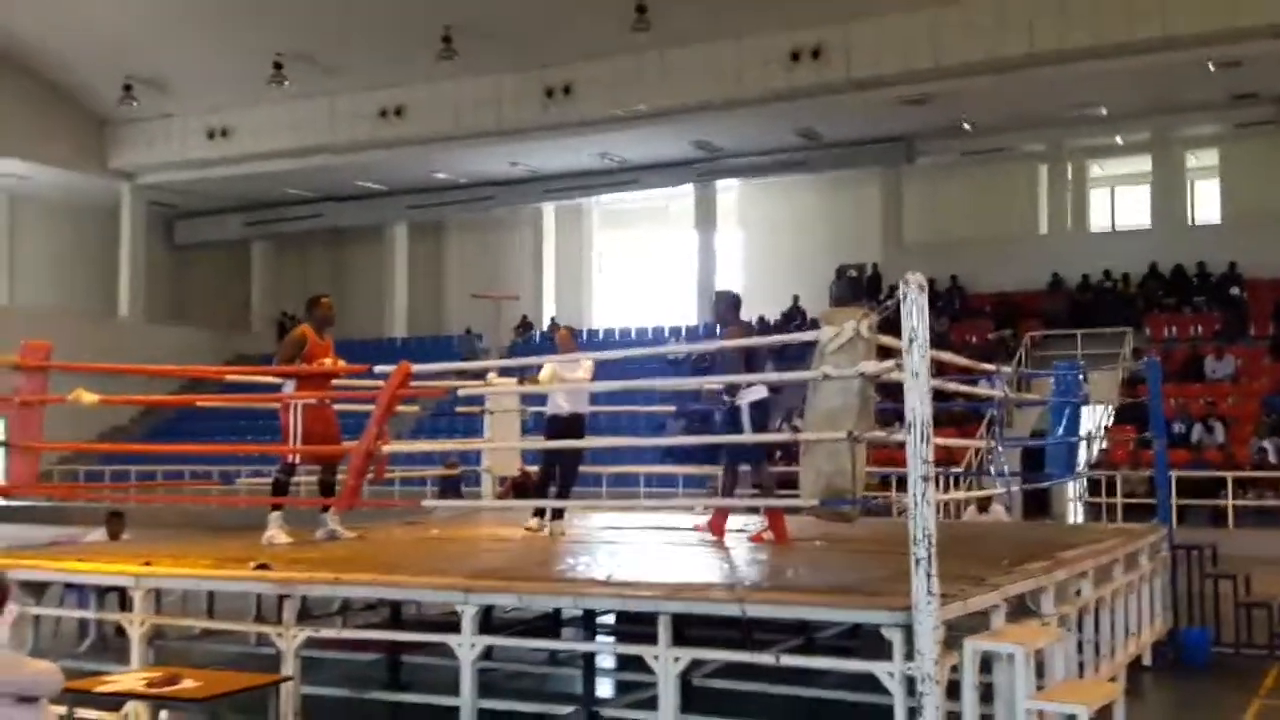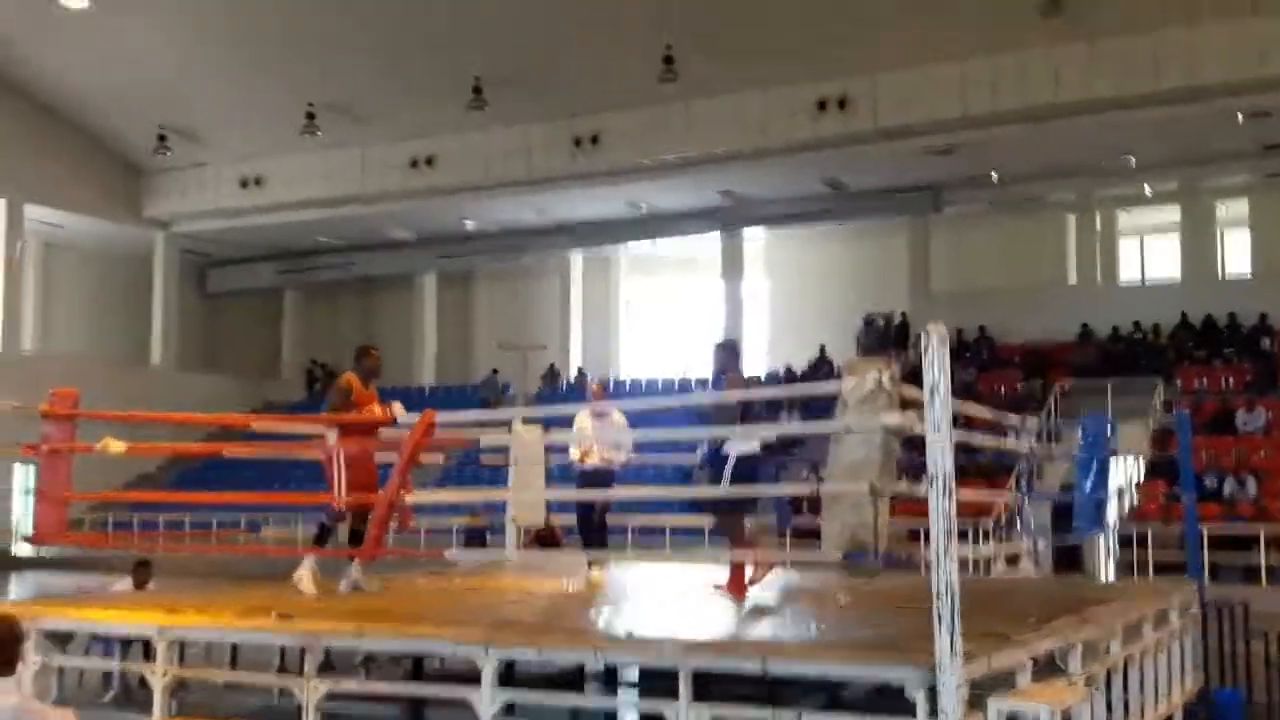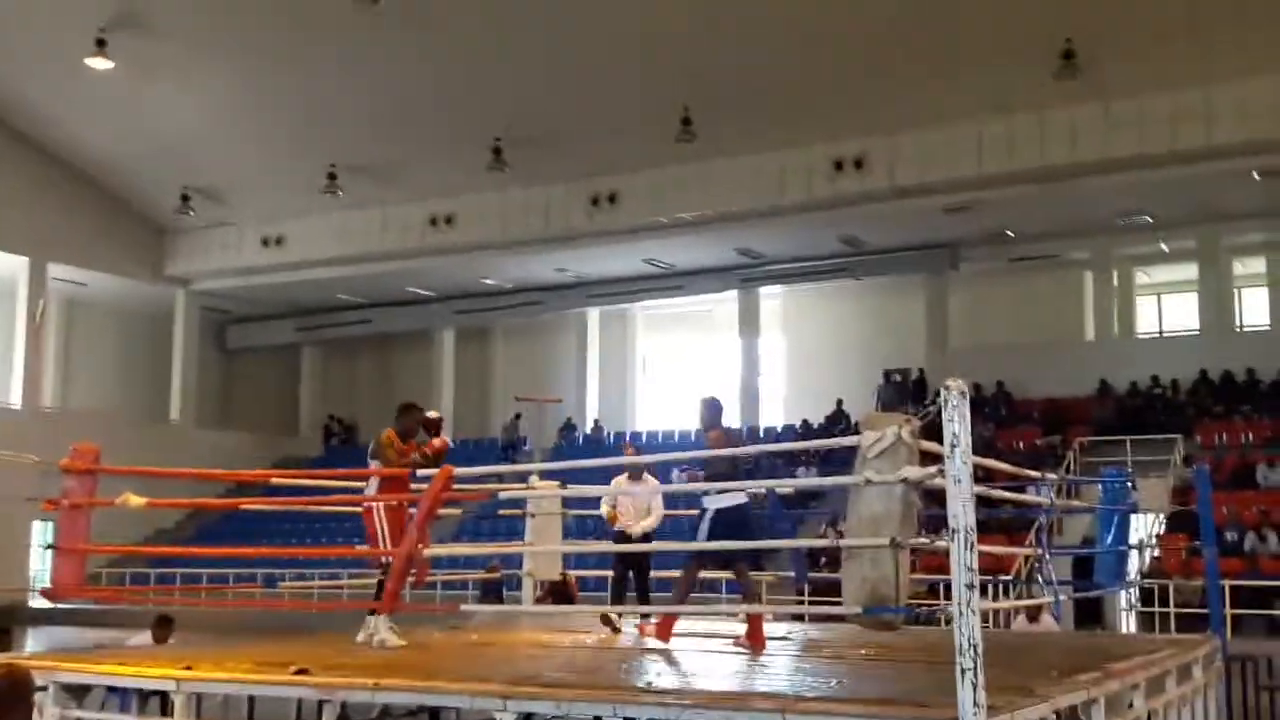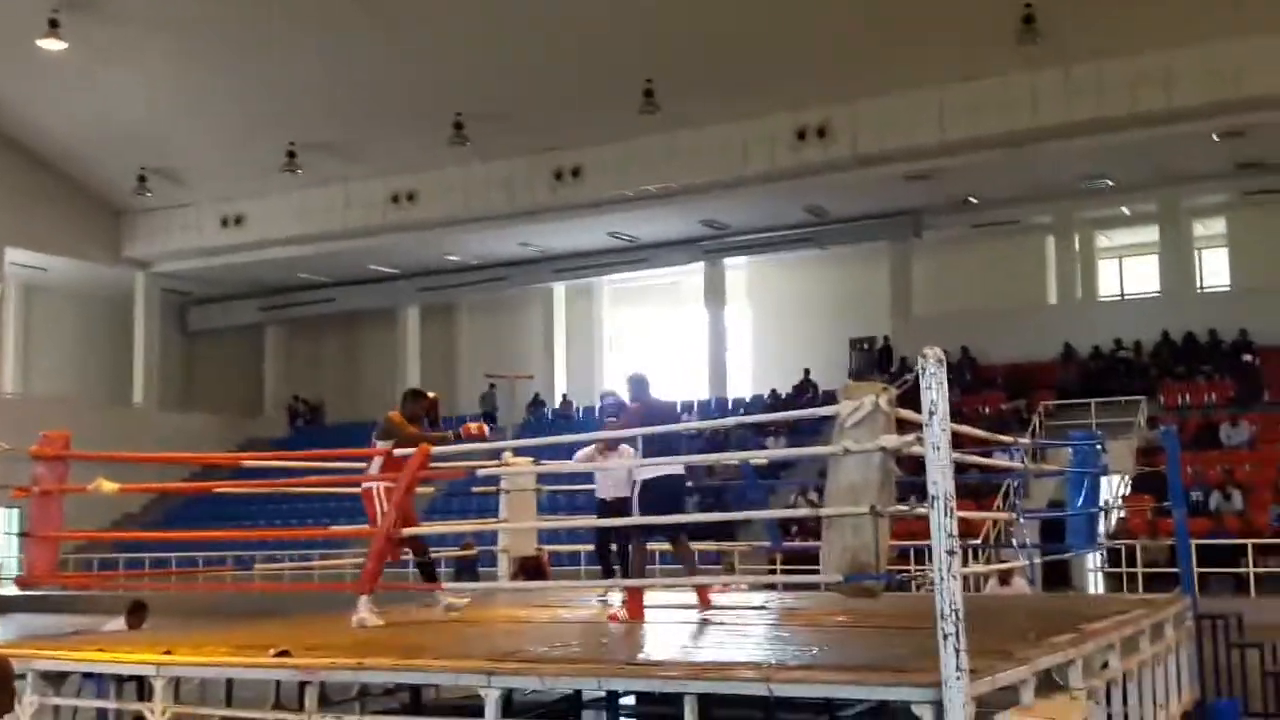
dt=0.4s
person 1, frame 1
left shoulder: (328, 340)
right shoulder: (299, 335)
right elbow: (279, 367)
left wrist: (337, 369)
right wrist: (312, 368)
left hip: (322, 404)
right hip: (299, 403)
left knee: (331, 459)
right knee: (291, 460)
left ankle: (329, 522)
right ankle: (274, 524)
person 1, frame 2
left shoulder: (372, 389)
right shoulder: (345, 384)
right elbow: (329, 415)
left wrist: (386, 416)
right wrist: (362, 416)
left hip: (364, 452)
right hip: (343, 451)
left knee: (363, 511)
right knee: (339, 509)
left ankle: (353, 573)
right ankle: (307, 568)
person 1, frame 3
left shoulder: (411, 443)
right shoulder: (385, 439)
left elbow: (429, 464)
right elbow: (392, 468)
left wrist: (435, 447)
right wrist: (424, 454)
left hip: (398, 506)
right hip: (379, 506)
right knee: (390, 562)
left ankle: (370, 625)
right ankle: (382, 628)
person 1, frame 4
left shoulder: (411, 426)
right shoulder: (391, 422)
left elbow: (431, 444)
right elbow: (421, 439)
left wrist: (434, 417)
right wrist: (458, 435)
left hip: (397, 489)
right hip: (379, 489)
left knee: (418, 542)
left ankle: (439, 597)
right ankle: (363, 608)
person 2, frame 1
left shoulder: (733, 331)
right shoulder: (744, 329)
left elbow: (735, 369)
left wrist: (729, 401)
left hip: (746, 401)
right hip: (751, 398)
left knee: (757, 463)
right knee: (731, 461)
person 2, frame 2
left shoulder: (731, 380)
right shoulder: (733, 381)
left elbow: (731, 418)
left wrist: (714, 444)
left hip: (736, 453)
right hip: (743, 452)
left knee: (723, 514)
right knee: (734, 514)
left ankle: (759, 555)
right ankle: (736, 581)
person 2, frame 3
left shoulder: (714, 436)
right shoulder: (727, 435)
left elbow: (721, 471)
left wrist: (697, 477)
right wrist: (700, 475)
left hip: (720, 507)
right hip: (736, 505)
left knee: (691, 566)
right knee: (739, 568)
left ankle: (663, 628)
right ankle: (755, 635)
person 2, frame 4
left shoulder: (636, 409)
right shoulder: (670, 407)
left wrist: (620, 420)
left hip: (652, 477)
right hip: (676, 474)
left knee: (638, 539)
right knee: (677, 535)
left ankle: (632, 606)
right ankle: (701, 592)
person 3, frame 1
left shoulder: (586, 364)
right shoulder: (551, 363)
left elbow: (581, 380)
right elbow: (542, 380)
left wrist: (561, 377)
right wrist: (537, 381)
left hip: (575, 420)
right hip: (555, 418)
left knee: (568, 471)
right knee: (547, 467)
left ankle: (557, 517)
right ankle: (538, 516)
person 3, frame 2
left shoulder: (618, 420)
right shoulder: (581, 418)
left elbow: (626, 452)
right elbow: (573, 447)
left wrist: (607, 457)
right wrist: (578, 457)
left hip: (605, 473)
right hip: (584, 473)
left knee: (598, 516)
right knee: (584, 518)
right ankle: (594, 560)
person 3, frame 3
left shoulder: (652, 484)
right shoulder: (617, 482)
left elbow: (657, 514)
right elbow: (605, 503)
left wrist: (640, 528)
right wrist: (608, 513)
left hip: (642, 535)
right hip: (621, 534)
left knee: (642, 578)
right knee: (619, 574)
left ankle: (645, 618)
right ankle: (614, 615)
person 3, frame 4
left shoulder: (628, 452)
right shoulder: (596, 451)
right elbow: (576, 460)
left wrist: (635, 501)
right wrist: (595, 449)
left hip: (622, 502)
right hip: (602, 503)
left knee: (622, 545)
right knee: (601, 546)
right ankle: (608, 579)
